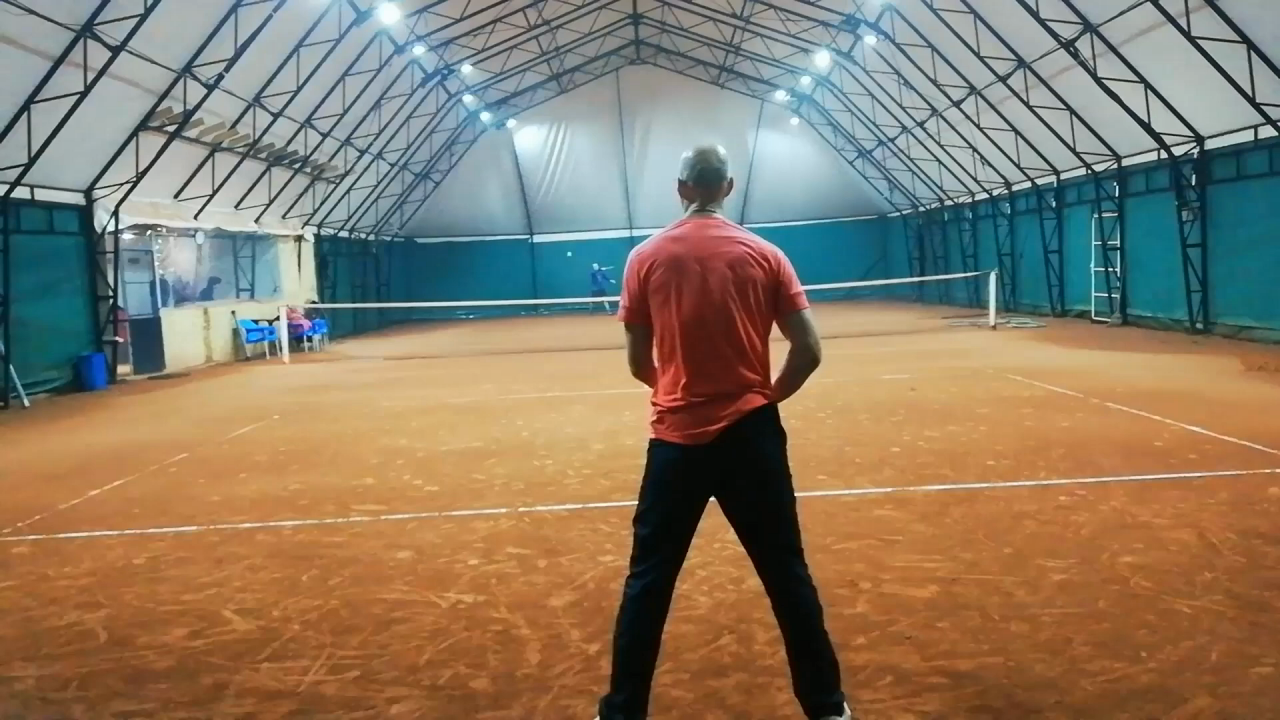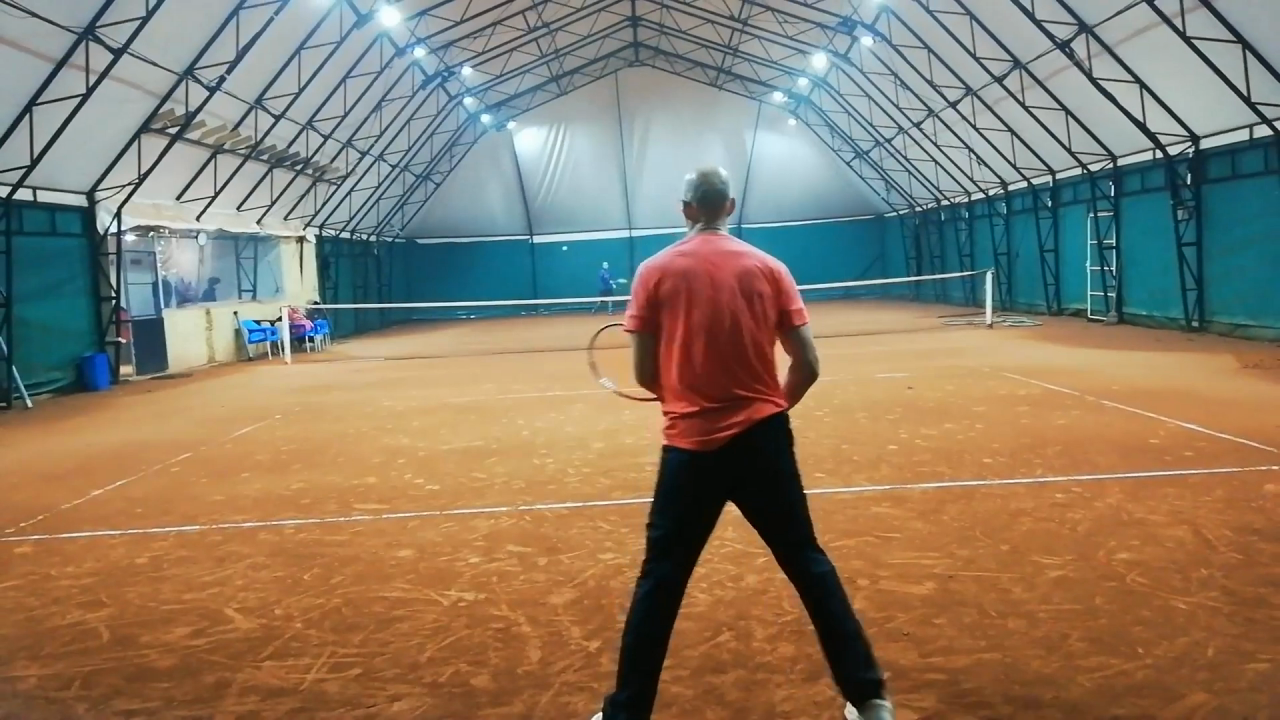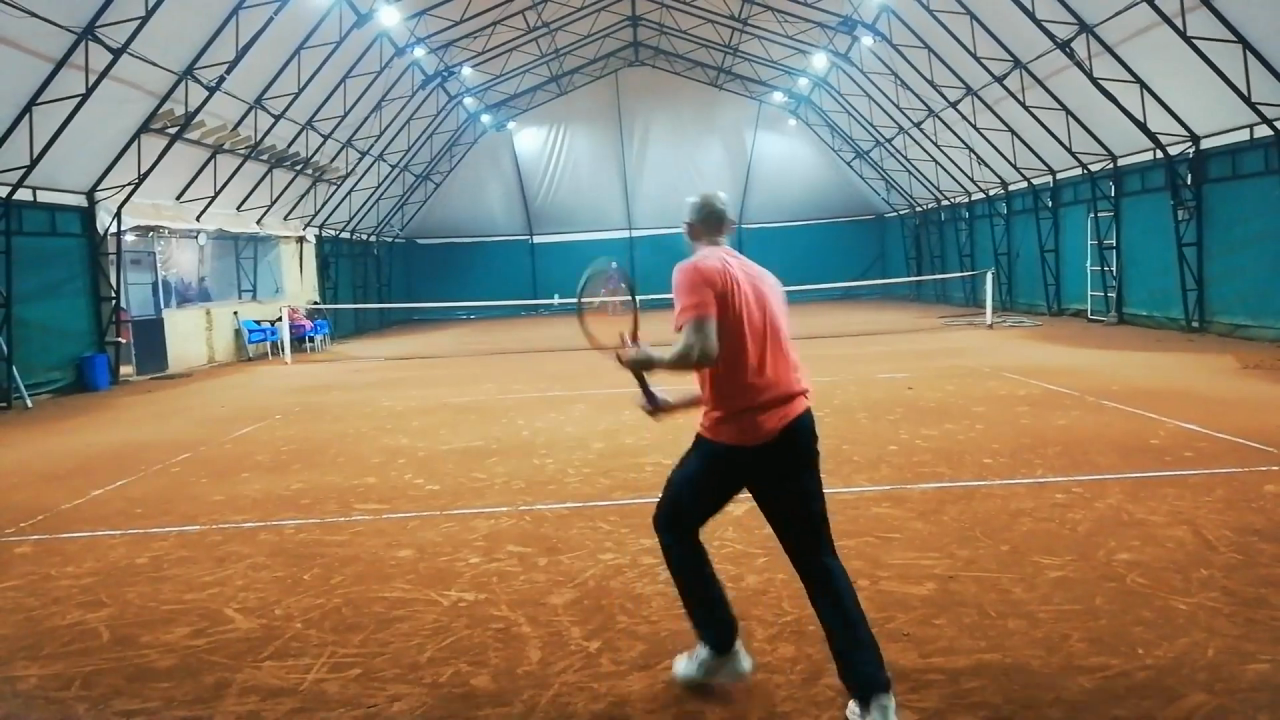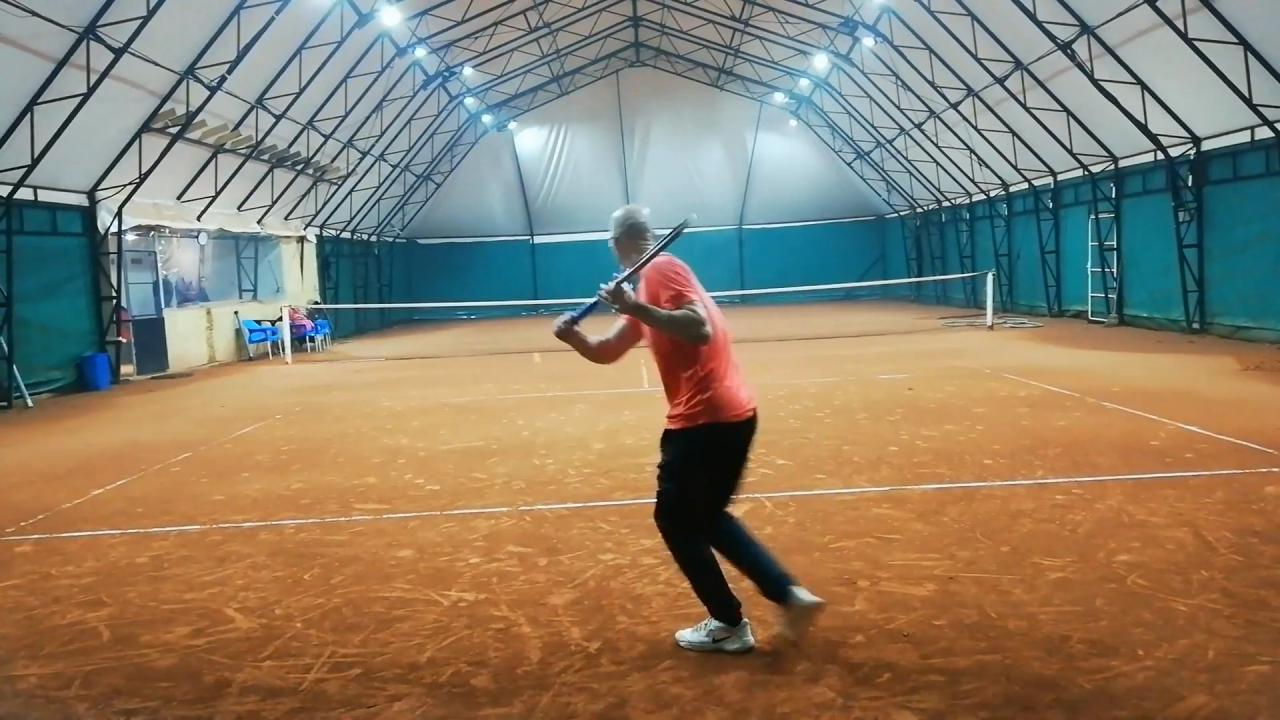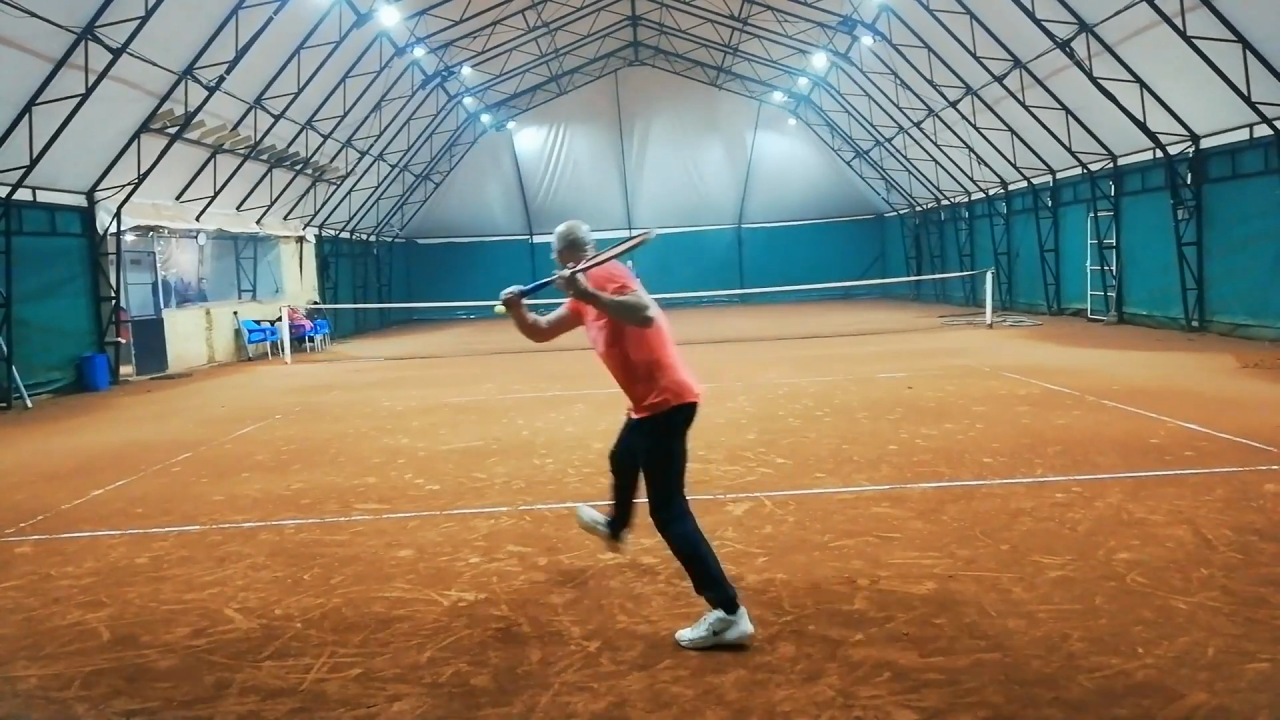
dt=0.3s
person 1, frame 1
left shoulder: (646, 257)
right shoulder: (763, 254)
left elbow: (639, 363)
right elbow: (808, 351)
left hip: (677, 438)
right hip: (750, 433)
left knee: (648, 579)
right knee: (787, 574)
person 1, frame 2
left shoulder: (654, 271)
right shoulder: (769, 269)
left elbow: (645, 374)
right elbow: (807, 365)
left hip: (691, 444)
right hip: (762, 437)
left knee: (659, 580)
right knee: (808, 567)
person 1, frame 3
left shoulder: (695, 271)
right shoulder: (765, 277)
left elbow: (704, 353)
left wrist: (650, 360)
right wrist: (678, 401)
left hip: (733, 434)
right hip: (793, 427)
left knee: (673, 523)
right knee: (818, 560)
left ankle: (720, 650)
person 1, frame 4
left shoulder: (661, 269)
right shoulder: (655, 280)
left elbow: (700, 331)
right elbow: (608, 352)
left wrist: (634, 307)
right wrist: (574, 338)
left hip: (704, 418)
right hip: (734, 410)
left knee: (675, 518)
right knee: (705, 516)
left ankle: (729, 624)
right ankle: (788, 592)
person 1, frame 5
left shoulder: (608, 273)
right shoulder: (583, 290)
left elbow: (644, 313)
right elbow: (539, 331)
left wrist: (592, 296)
right wrist: (516, 310)
left hip: (665, 401)
right hip: (648, 401)
left knee: (668, 509)
right knee: (622, 461)
left ankle: (728, 614)
right ankle: (614, 527)
